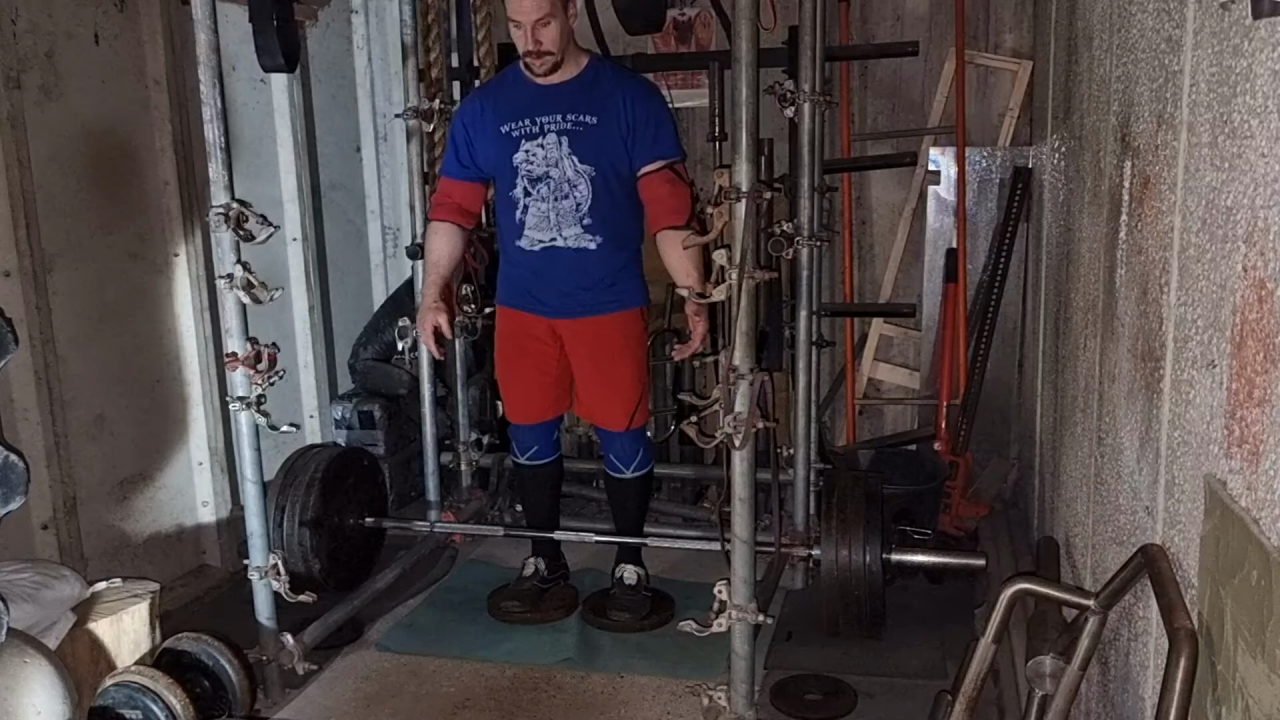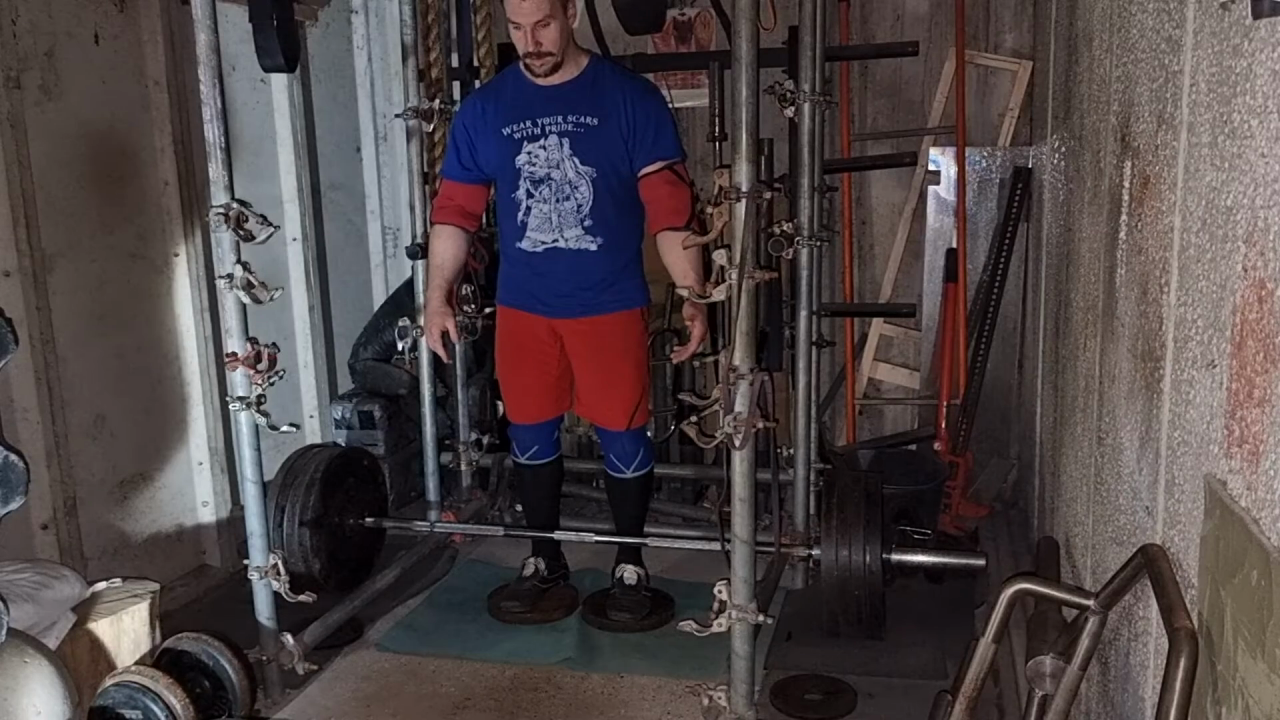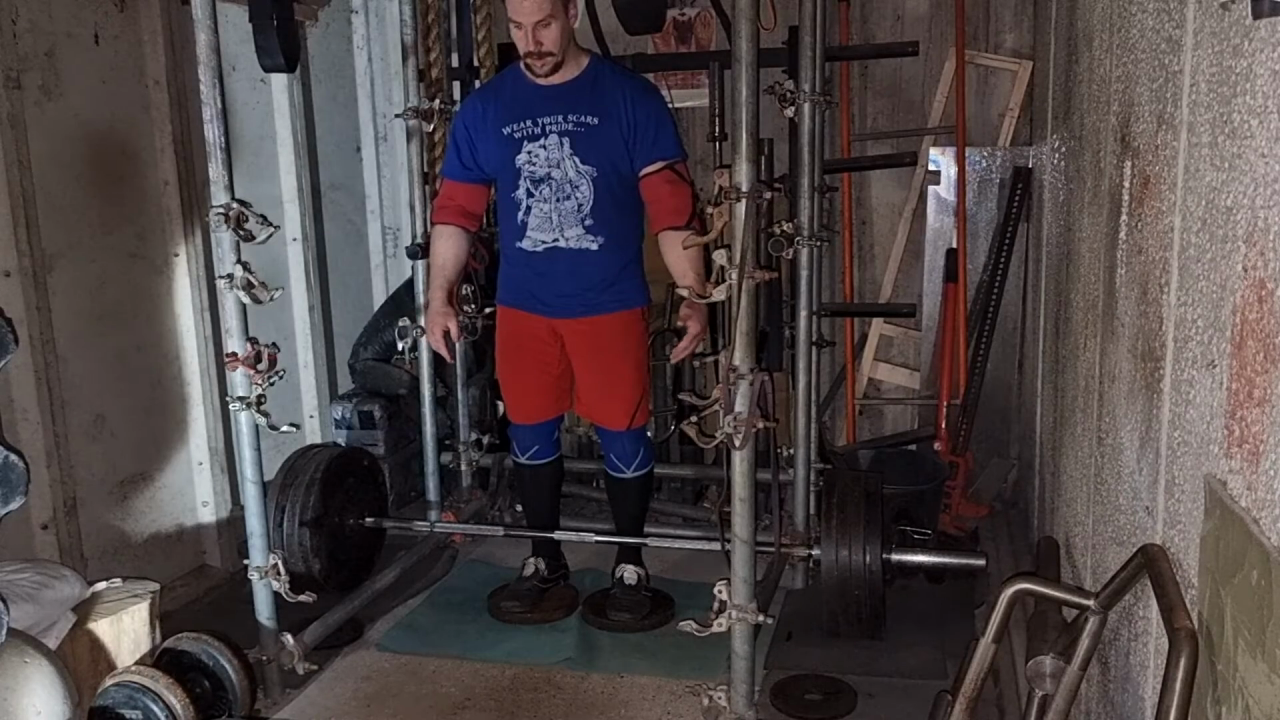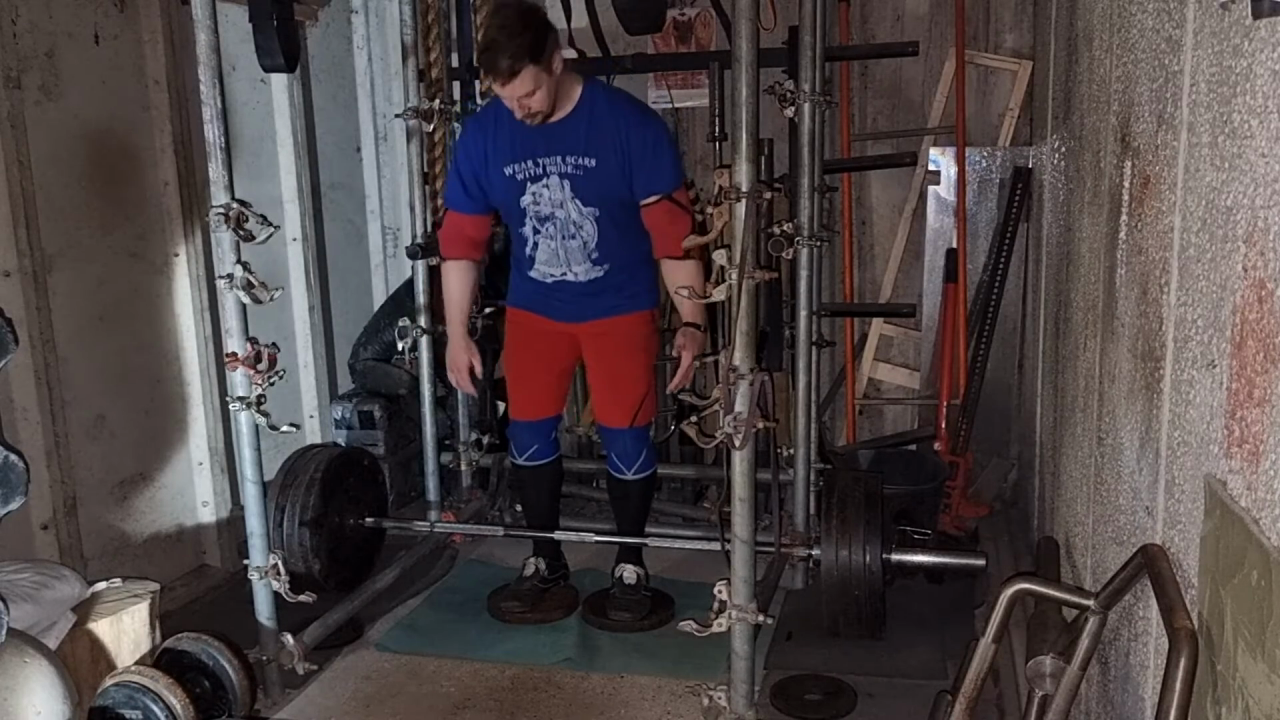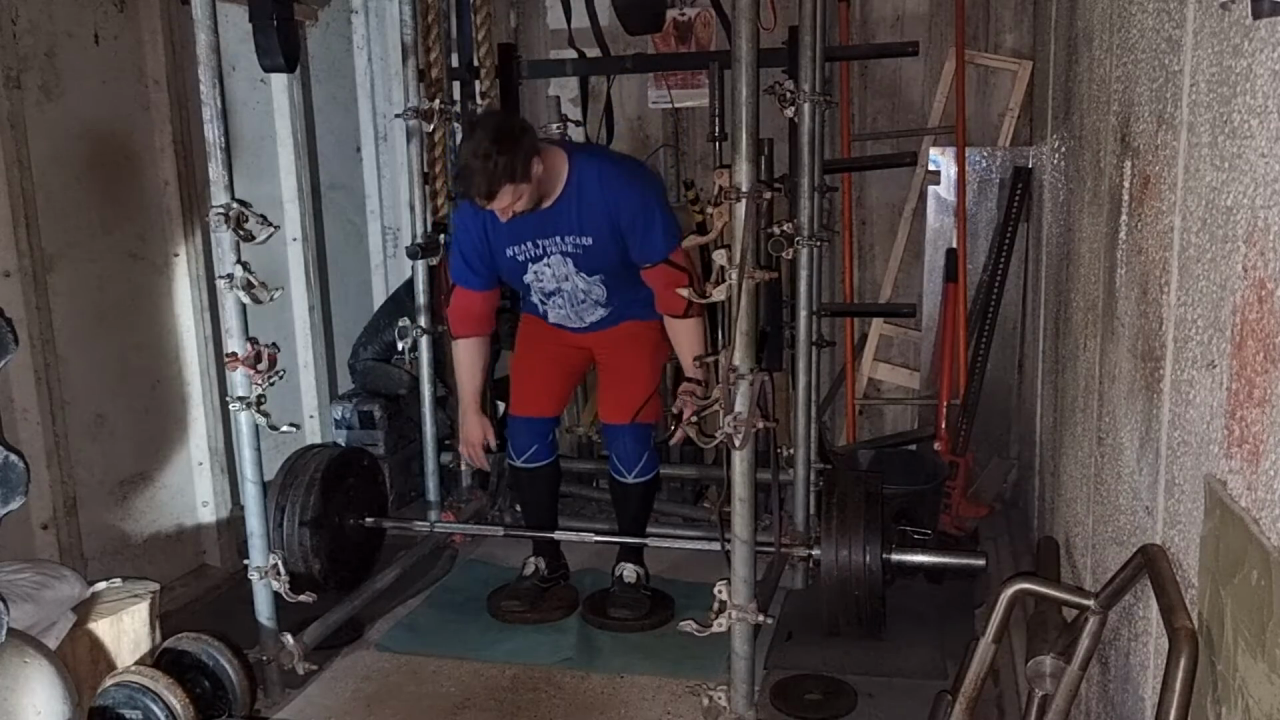
dt=1s
person 1, frame 1
left shoulder: (629, 97)
right shoulder: (483, 107)
left elbow: (668, 204)
right elbow: (453, 207)
left wrist: (694, 294)
right wrist: (432, 294)
left hip: (609, 306)
right hip: (522, 307)
left knee: (622, 436)
right knee: (531, 435)
left ankle: (630, 564)
right ankle: (544, 557)
person 1, frame 2
left shoulder: (630, 98)
right shoulder: (483, 108)
left elbow: (669, 205)
right elbow: (455, 209)
left wrist: (693, 295)
right wrist: (437, 297)
left hip: (610, 305)
right hip: (522, 307)
left knee: (622, 437)
right knee: (531, 435)
left ankle: (630, 565)
right ankle: (544, 558)
person 1, frame 3
left shoulder: (630, 98)
right shoulder: (483, 108)
left elbow: (671, 205)
right elbow: (456, 209)
left wrist: (693, 295)
right wrist: (439, 296)
left hip: (611, 306)
right hip: (522, 307)
left knee: (622, 436)
right knee: (531, 434)
left ankle: (629, 565)
right ankle: (545, 557)
person 1, frame 4
left shoulder: (630, 125)
right shoulder: (480, 137)
left elbow: (673, 232)
right elbow: (461, 240)
left wrist: (691, 322)
right wrist: (457, 333)
left hip: (620, 310)
right hip: (533, 310)
left knee: (624, 436)
right knee: (529, 432)
left ankle: (630, 565)
right ankle: (545, 559)
person 1, frame 5
left shoulder: (621, 186)
right shoulder: (475, 214)
left elbow: (676, 286)
right elbow: (469, 314)
left wrist: (694, 377)
right wrist: (469, 411)
left hip: (630, 317)
right hip: (546, 322)
left knee: (626, 435)
right knee: (526, 431)
left ankle: (630, 564)
right ankle: (545, 560)
